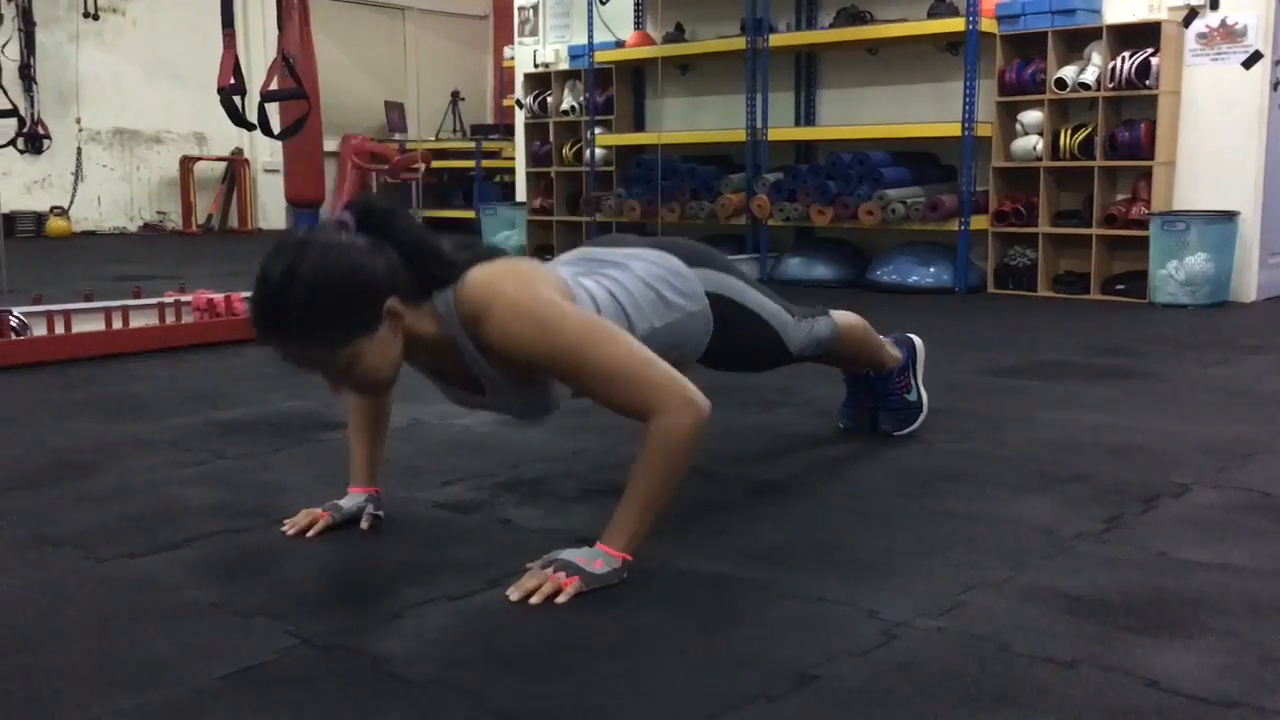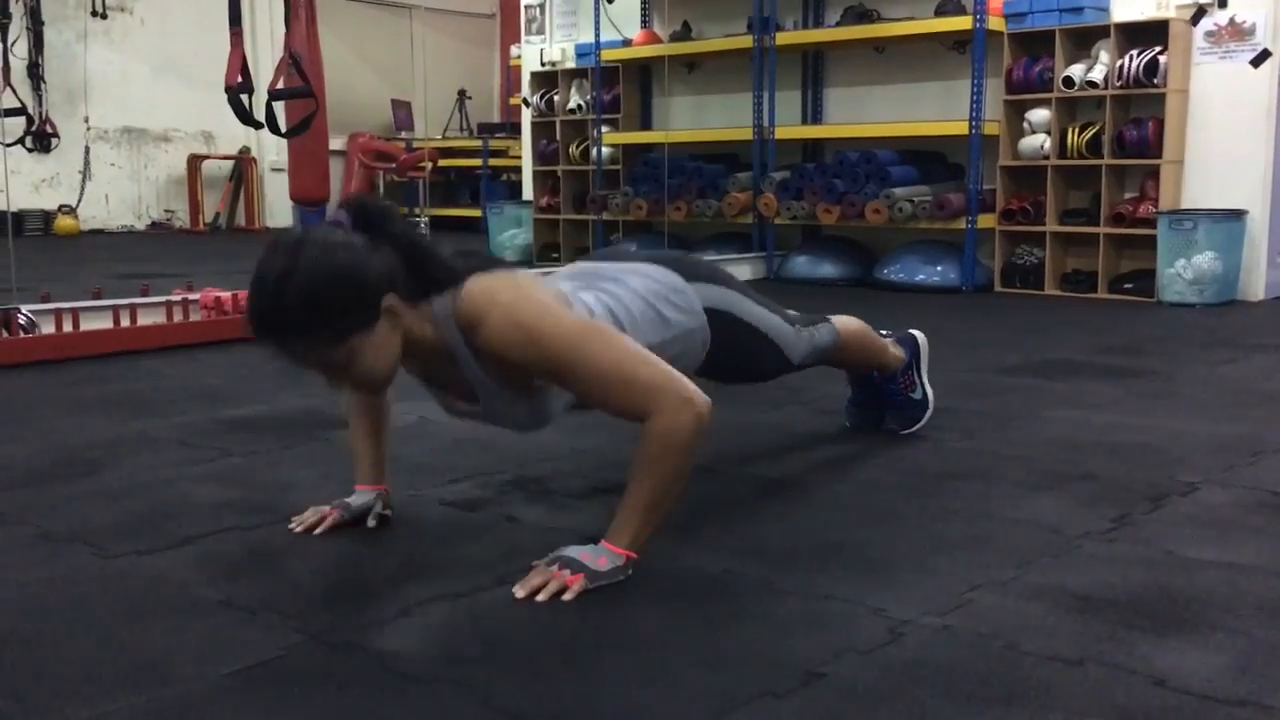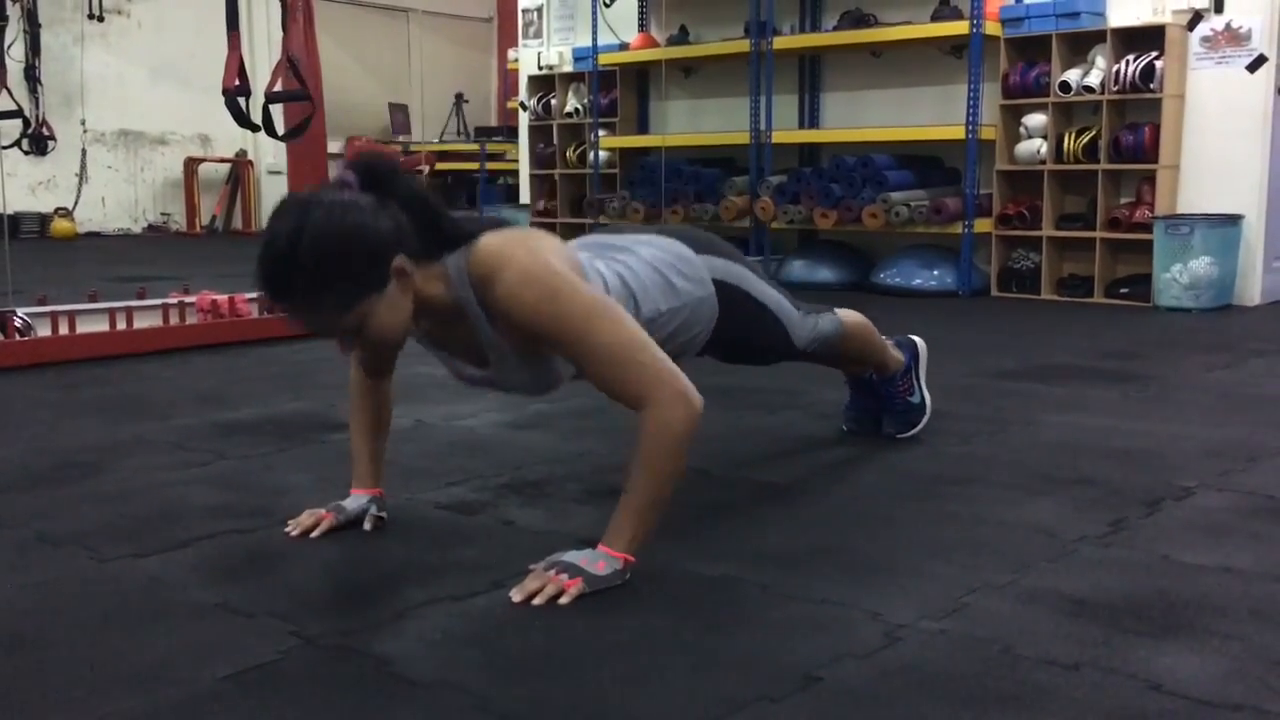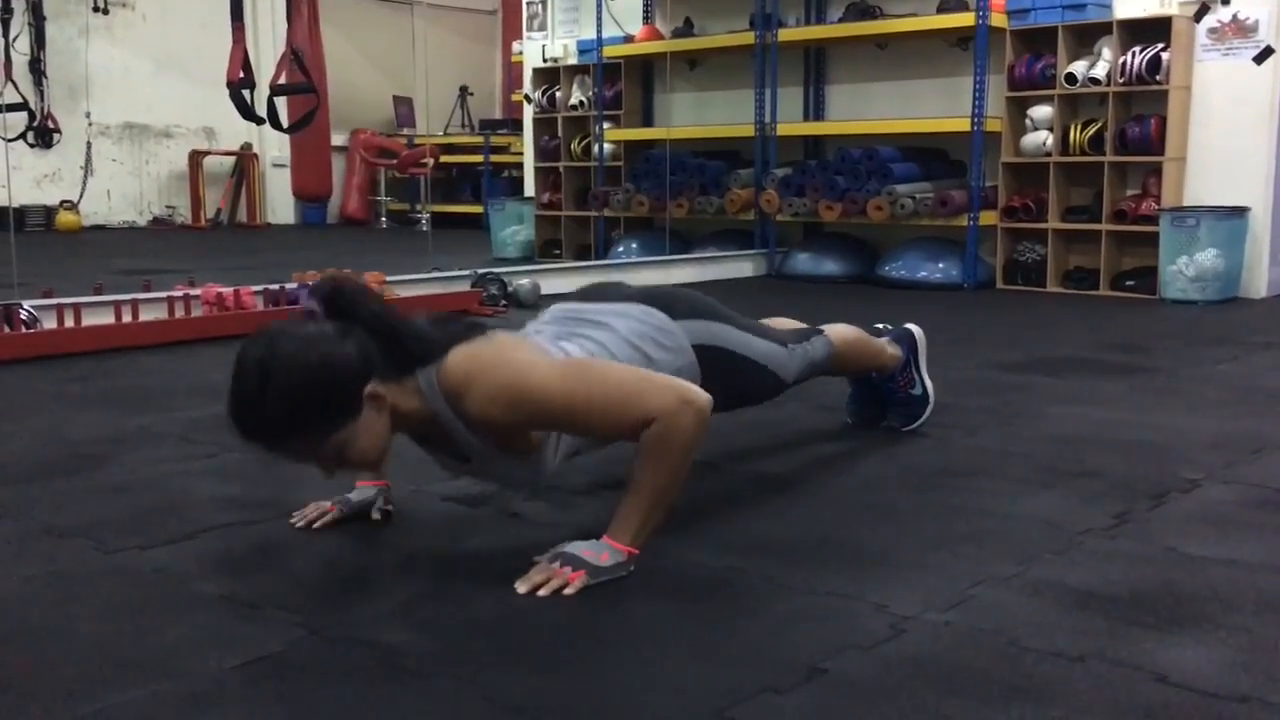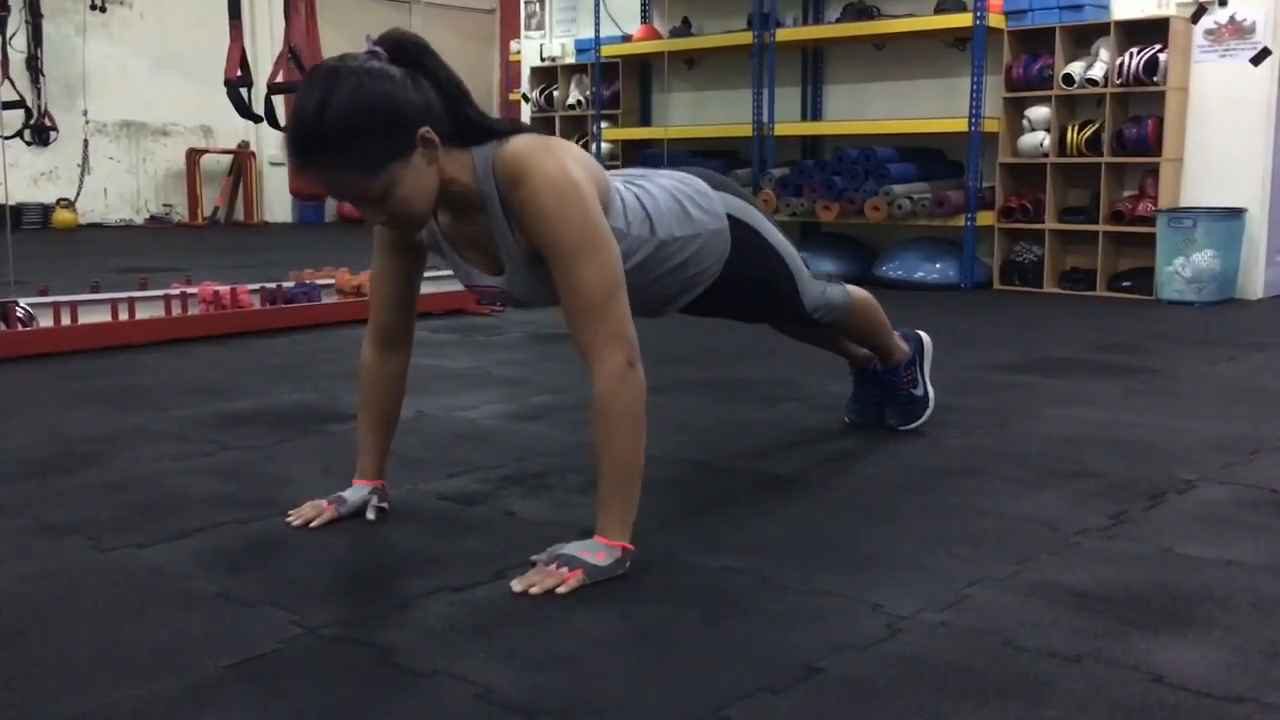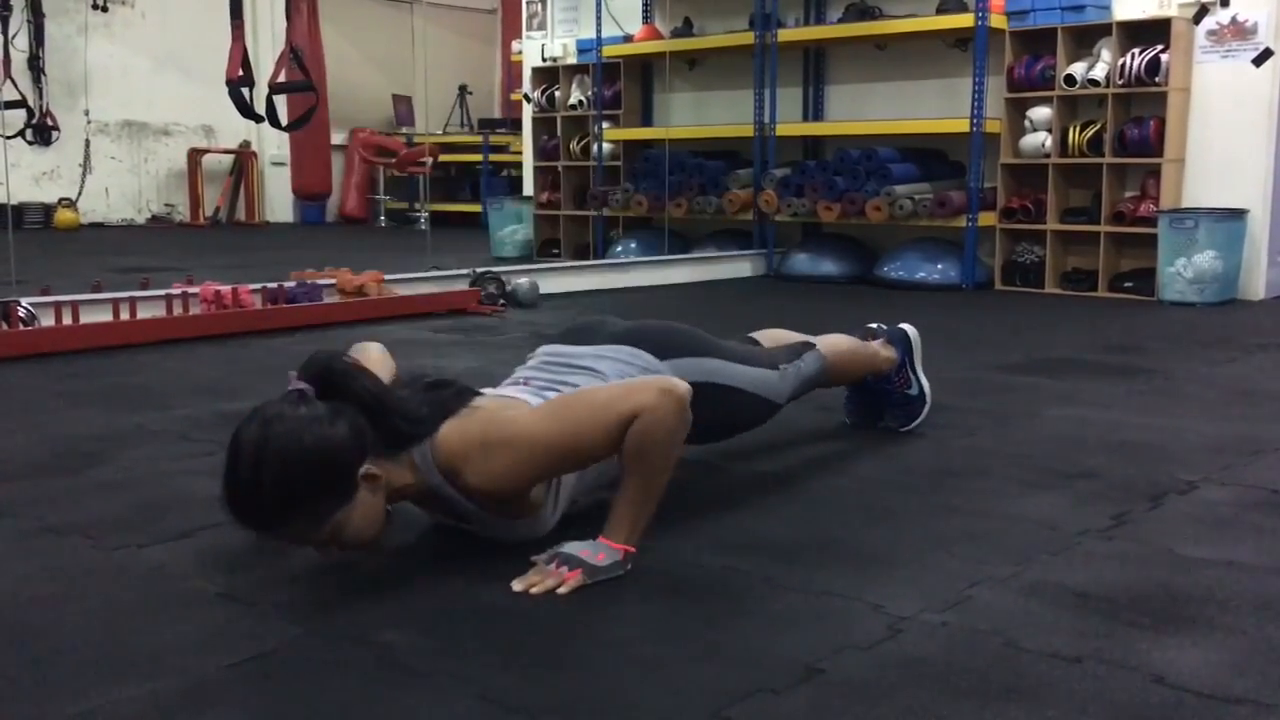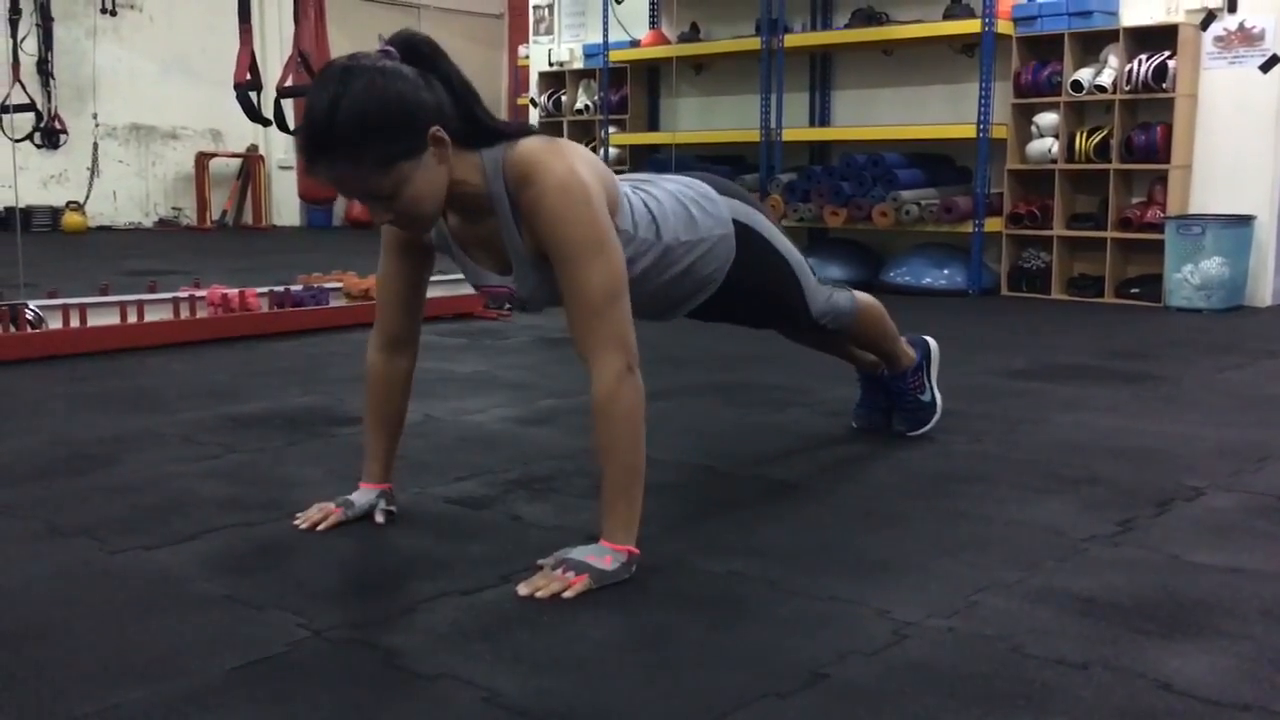
dt=0.7s
person 1, frame 1
left shoulder: (507, 311)
right shoulder: (384, 306)
left elbow: (682, 407)
right elbow: (368, 385)
left wrist: (610, 552)
right wrist: (360, 489)
left hip: (685, 295)
right hip: (605, 276)
left knee: (804, 338)
right knee: (794, 347)
left ankle: (893, 357)
right ankle: (868, 375)
person 1, frame 2
left shoulder: (502, 318)
right shoulder: (381, 305)
left elbow: (684, 407)
right elbow: (369, 392)
left wrist: (617, 550)
right wrist: (368, 486)
left hip: (684, 311)
right hip: (609, 291)
left knee: (806, 346)
right knee: (793, 352)
left ankle: (896, 354)
right ankle: (864, 389)
person 1, frame 3
left shoulder: (518, 279)
right shoulder: (387, 276)
left elbow: (676, 403)
right elbow: (370, 374)
left wrist: (613, 554)
right wrist: (364, 489)
left hip: (695, 287)
right hip: (618, 272)
left knee: (806, 335)
right knee: (790, 349)
left ankle: (897, 360)
right ankle: (867, 385)
person 1, frame 4
left shoulder: (485, 384)
right shoulder: (372, 368)
left elbow: (687, 405)
left wrist: (618, 543)
right wrist: (367, 485)
left hip: (672, 344)
right hip: (591, 327)
left knee: (796, 361)
right knee: (773, 347)
left ankle: (892, 350)
right ankle: (880, 343)
person 1, frame 5
left shoulder: (541, 179)
right shoulder: (408, 194)
left elbow: (616, 364)
right elbow: (385, 343)
left wrist: (611, 542)
right wrist: (367, 482)
left hip: (709, 231)
right hip: (654, 260)
left knee: (811, 307)
right knee: (791, 323)
left ankle: (901, 355)
right ankle: (867, 367)
person 1, frame 6
left shoulder: (475, 455)
right shoulder: (365, 421)
left elbow: (668, 402)
right elbow: (371, 351)
left wrist: (613, 545)
right wrist: (349, 512)
left hip: (662, 375)
right hip: (581, 361)
left knee: (786, 377)
right knee: (758, 353)
left ankle: (887, 352)
right ankle: (865, 339)
person 1, frame 7
left shoulder: (550, 181)
right shoulder: (416, 197)
left elbow: (614, 366)
right elbow: (392, 345)
left wrist: (617, 546)
right wrist: (373, 485)
left hip: (716, 235)
right hip: (653, 262)
left knee: (817, 313)
right knee: (797, 328)
left ankle: (908, 361)
right ankle: (875, 374)
